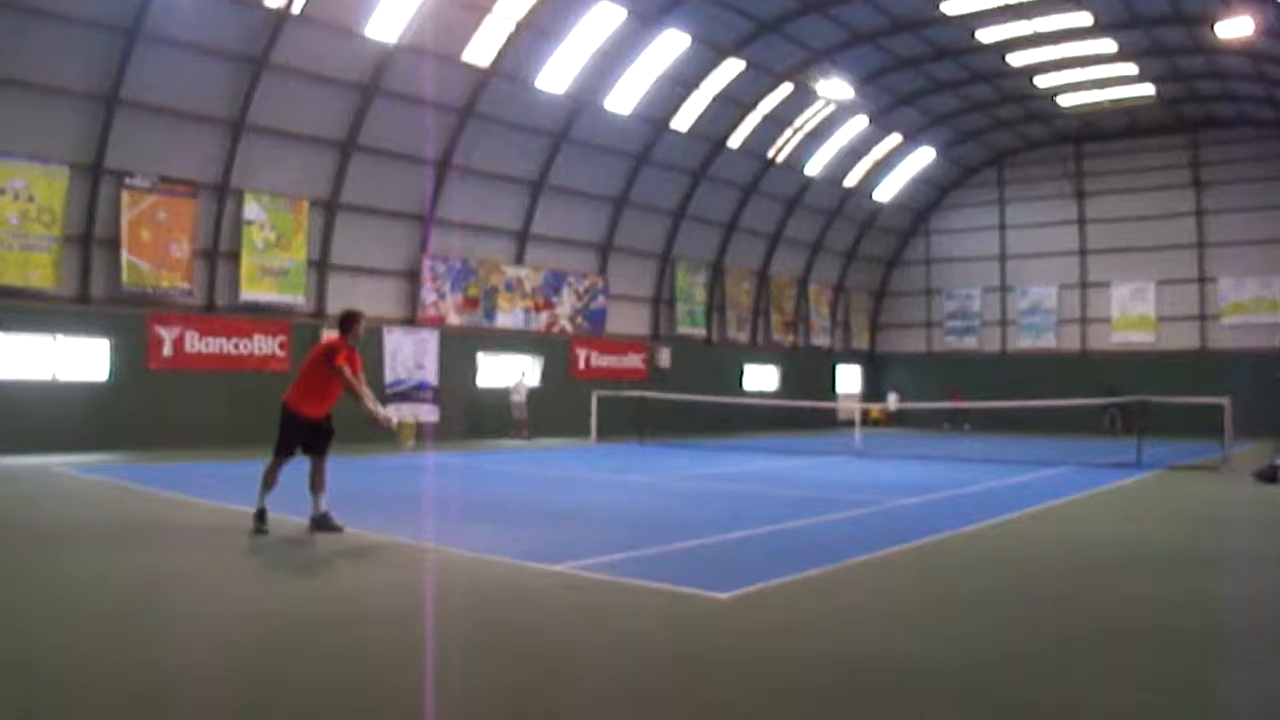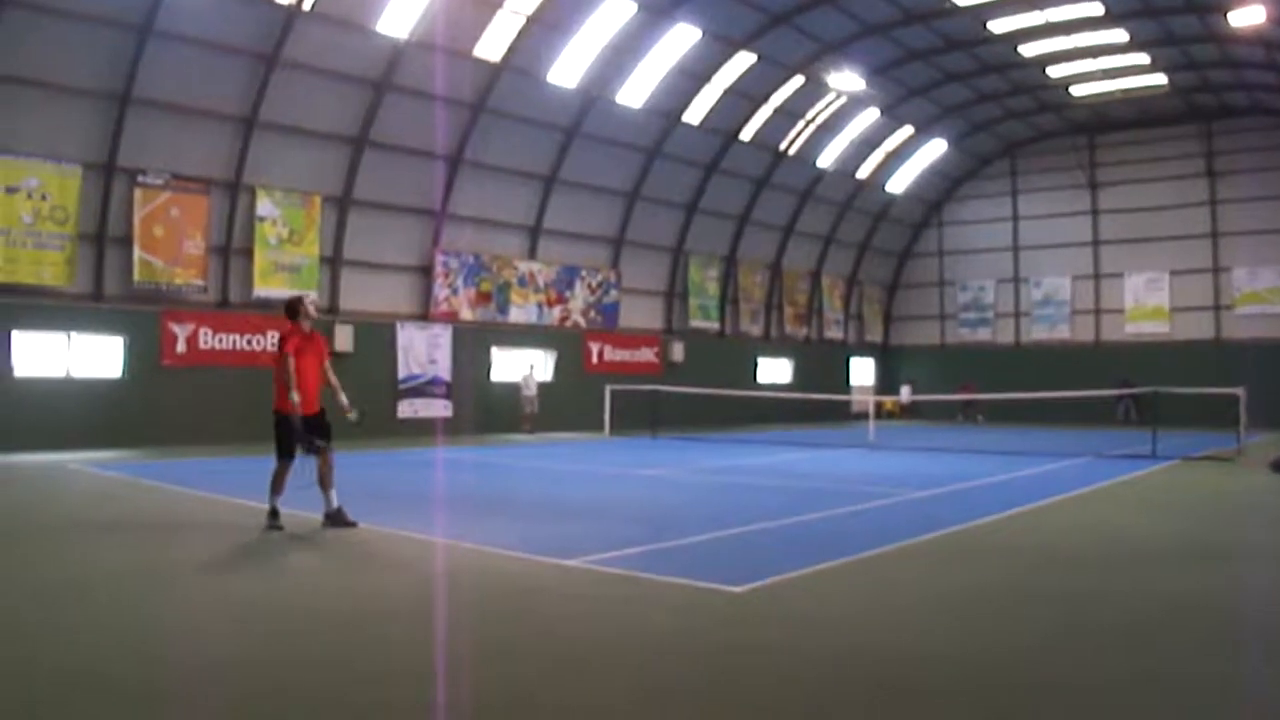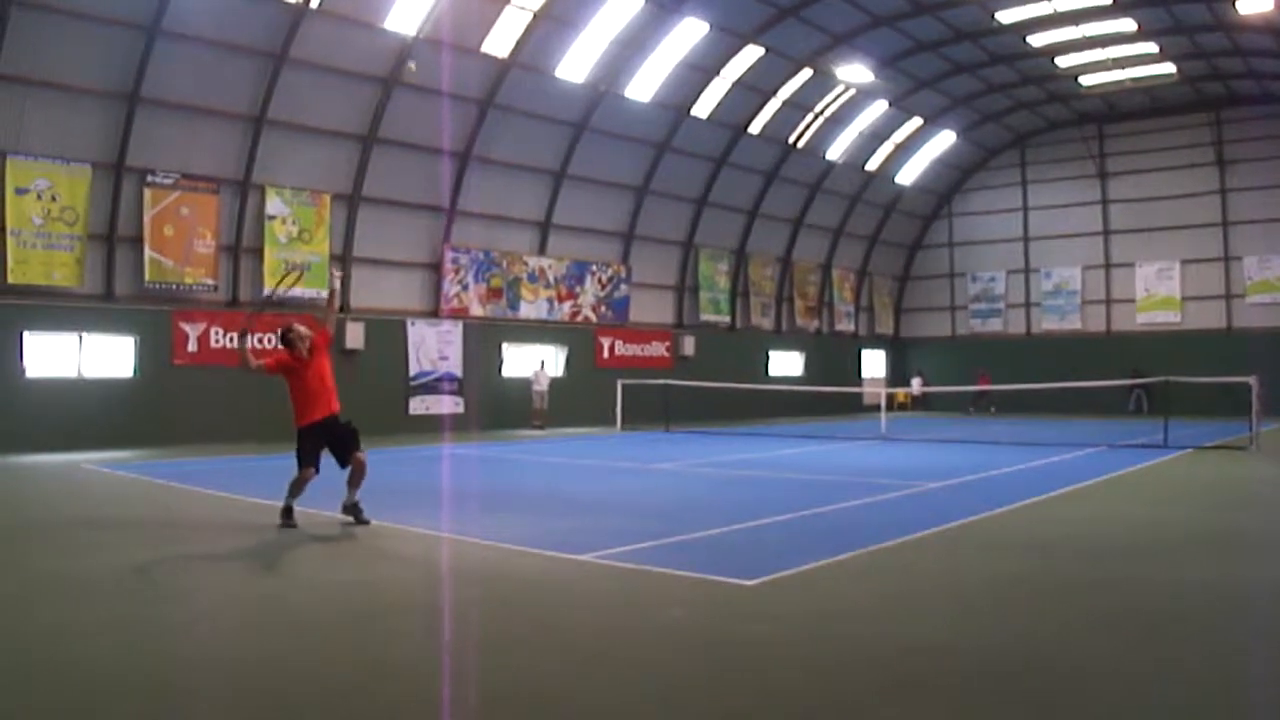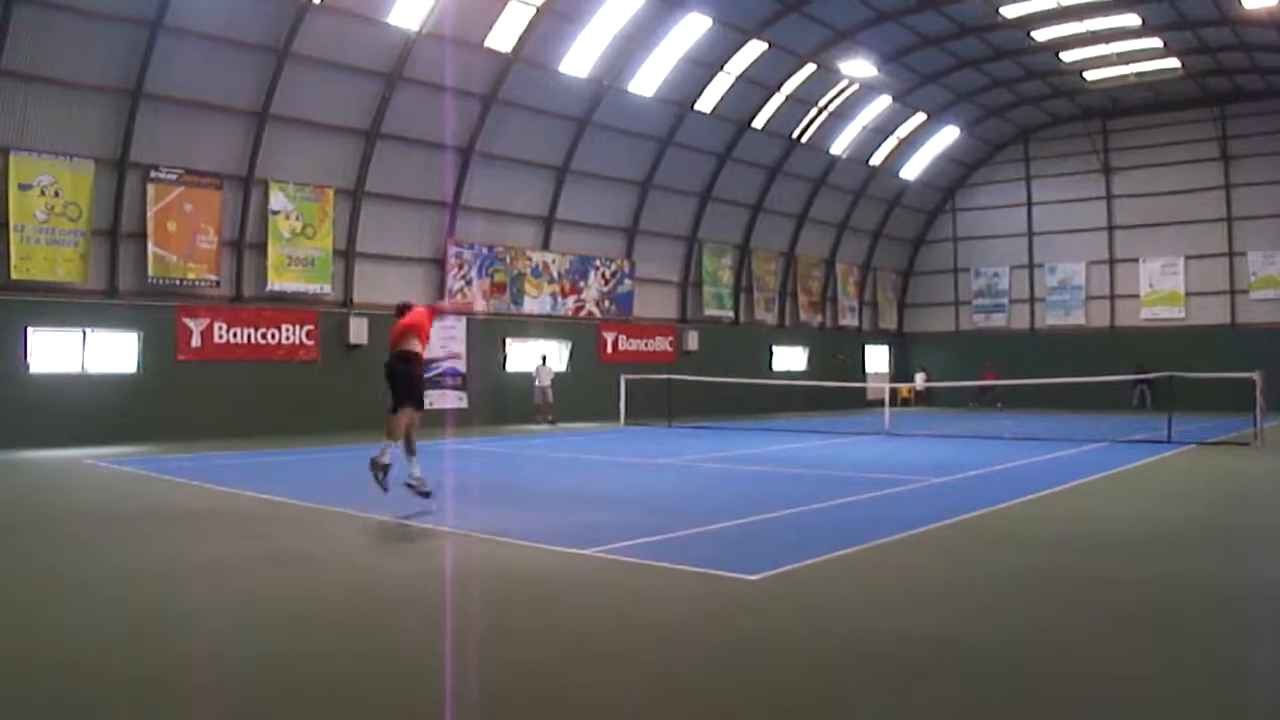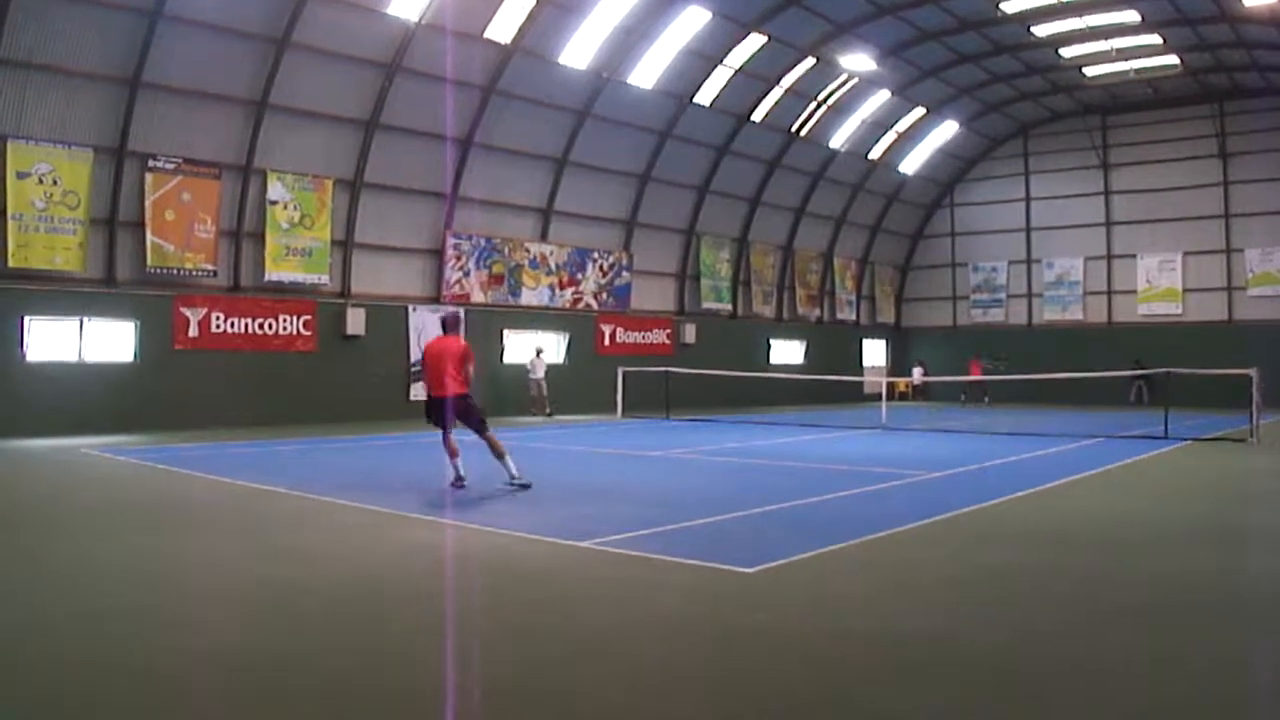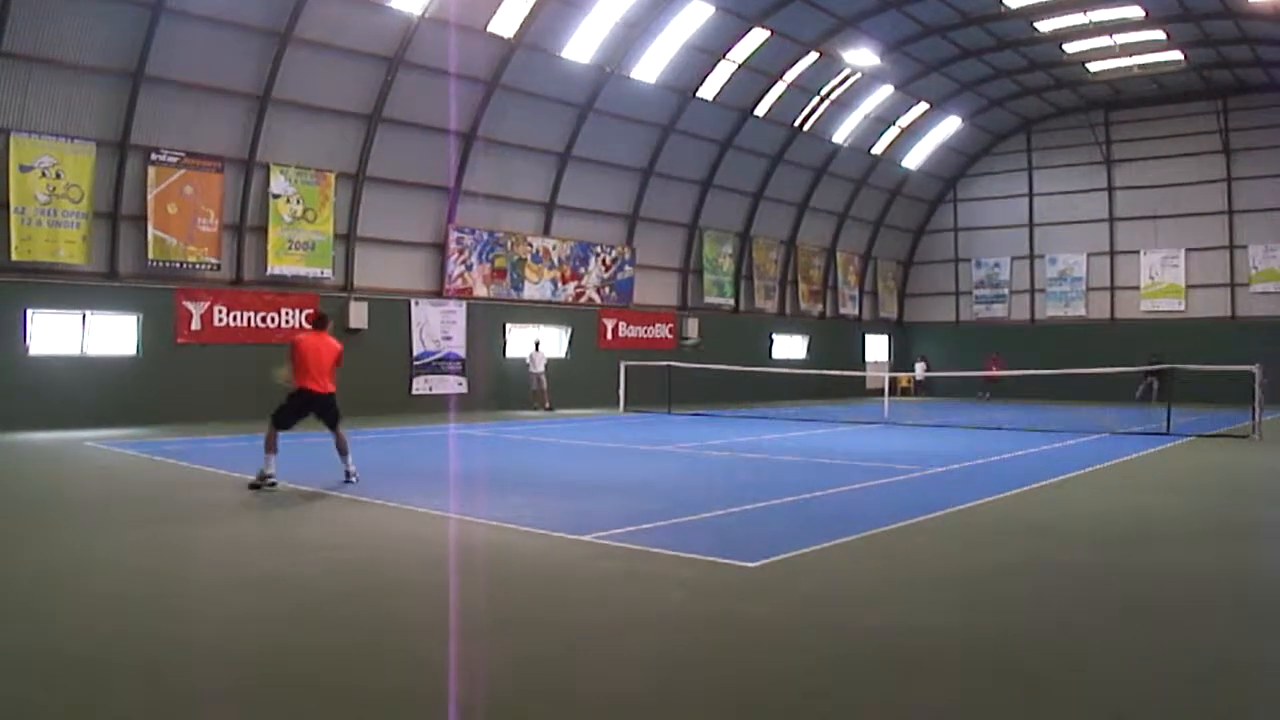
dt=0.7s
person 1, frame 1
left shoulder: (352, 354)
right shoulder: (334, 348)
left elbow: (362, 386)
right elbow: (349, 383)
left wrist: (381, 410)
right wrist: (372, 410)
left hip: (319, 414)
right hip: (297, 411)
left knee: (319, 461)
right knee: (280, 459)
left ankle: (319, 514)
right ankle: (260, 510)
person 1, frame 2
left shoulder: (318, 339)
right shoulder: (290, 336)
left elbow: (327, 371)
right elbow: (289, 368)
left wrist: (341, 396)
right wrist: (293, 396)
left hip: (313, 410)
right hip: (288, 411)
left knee: (325, 457)
right knee: (285, 462)
left ankle: (332, 510)
right ankle: (273, 511)
person 1, frame 3
left shoulder: (320, 346)
right shoulder: (286, 360)
left elbow: (331, 313)
right elbow: (254, 365)
left wrist: (335, 286)
right wrist: (244, 344)
left hip: (333, 419)
right hip: (309, 426)
left knee: (359, 460)
right knee: (307, 473)
left ankle: (351, 503)
right ankle: (287, 508)
person 1, frame 4
left shoulder: (398, 328)
right shoulder: (421, 313)
right elbow: (442, 307)
left hip: (396, 364)
right hip: (408, 364)
left knee: (410, 422)
right knee: (408, 411)
left ankle: (414, 475)
right ankle: (382, 459)
person 1, frame 5
left shoulder: (429, 347)
right shoulder: (463, 346)
left elbow: (426, 376)
right elbow: (469, 376)
left hip: (437, 399)
right hip: (459, 397)
left knee: (447, 433)
right knee: (487, 435)
left ankle: (459, 476)
right ankle: (514, 476)
person 1, frame 6
left shoulder: (298, 340)
right shoulder: (336, 346)
left elbow: (293, 369)
left hip: (303, 393)
right hip: (326, 395)
left knee: (273, 427)
right knee: (337, 430)
left ankle: (268, 475)
right ankle: (350, 471)
